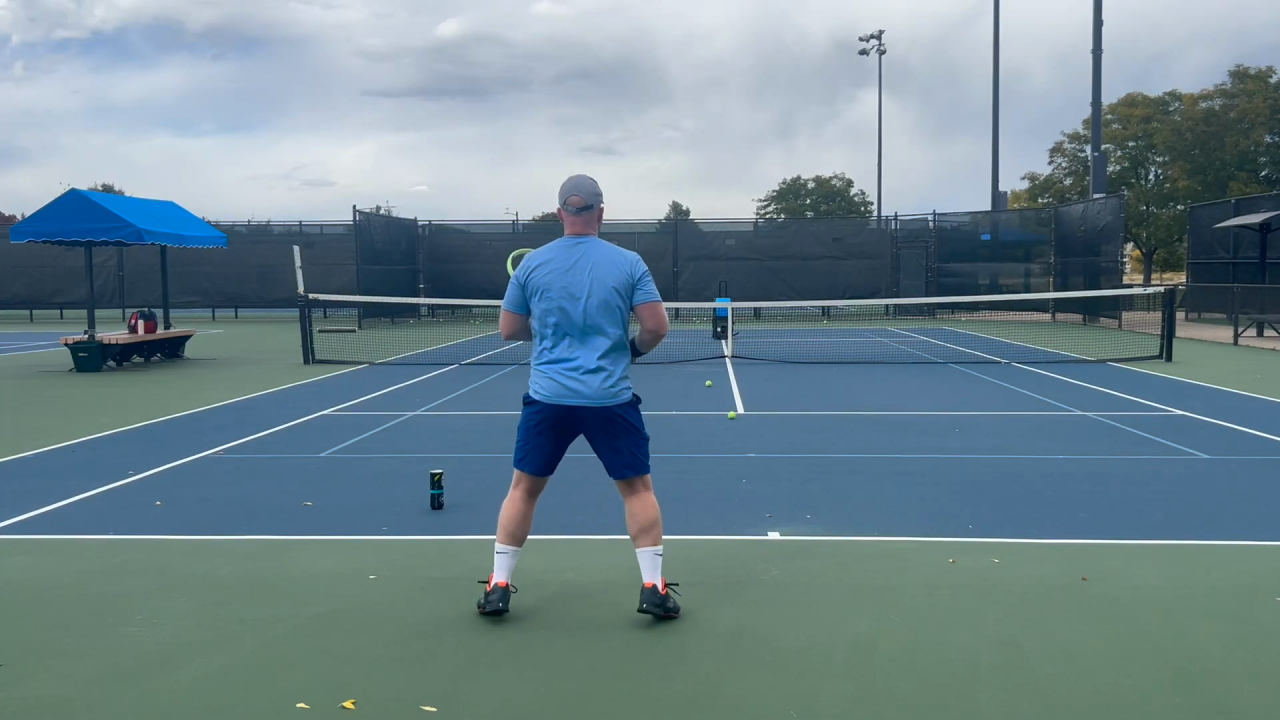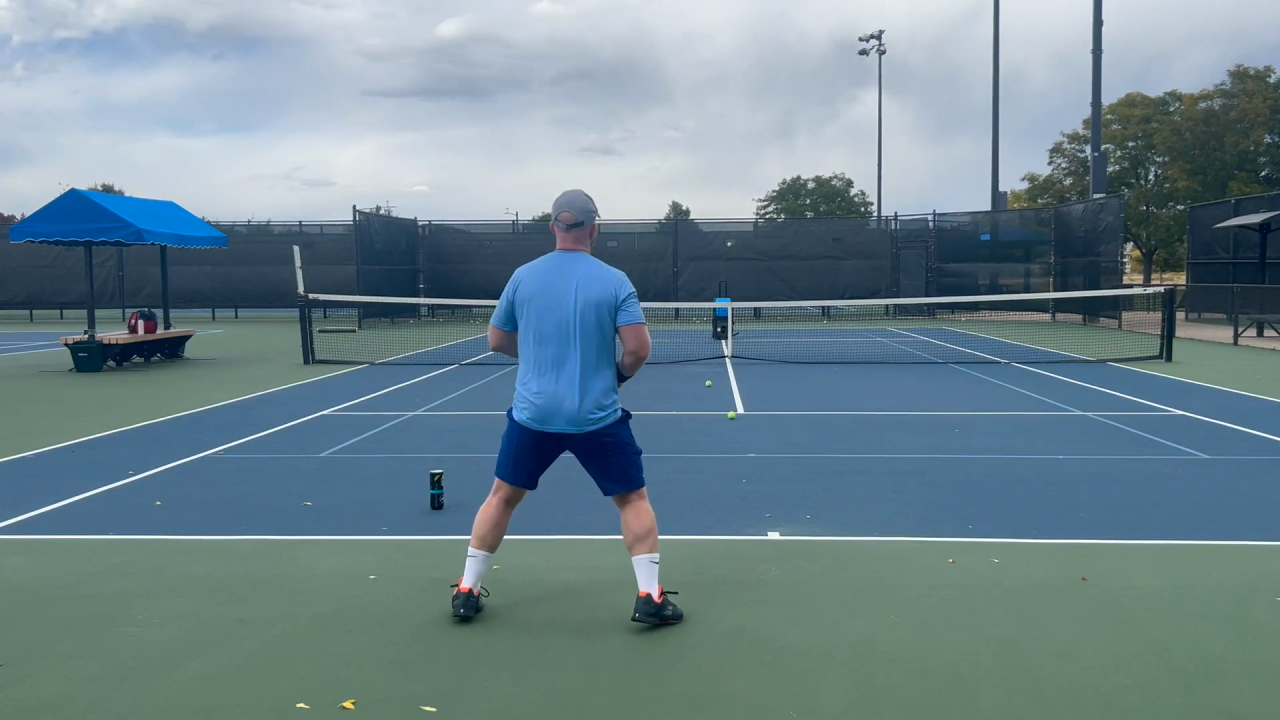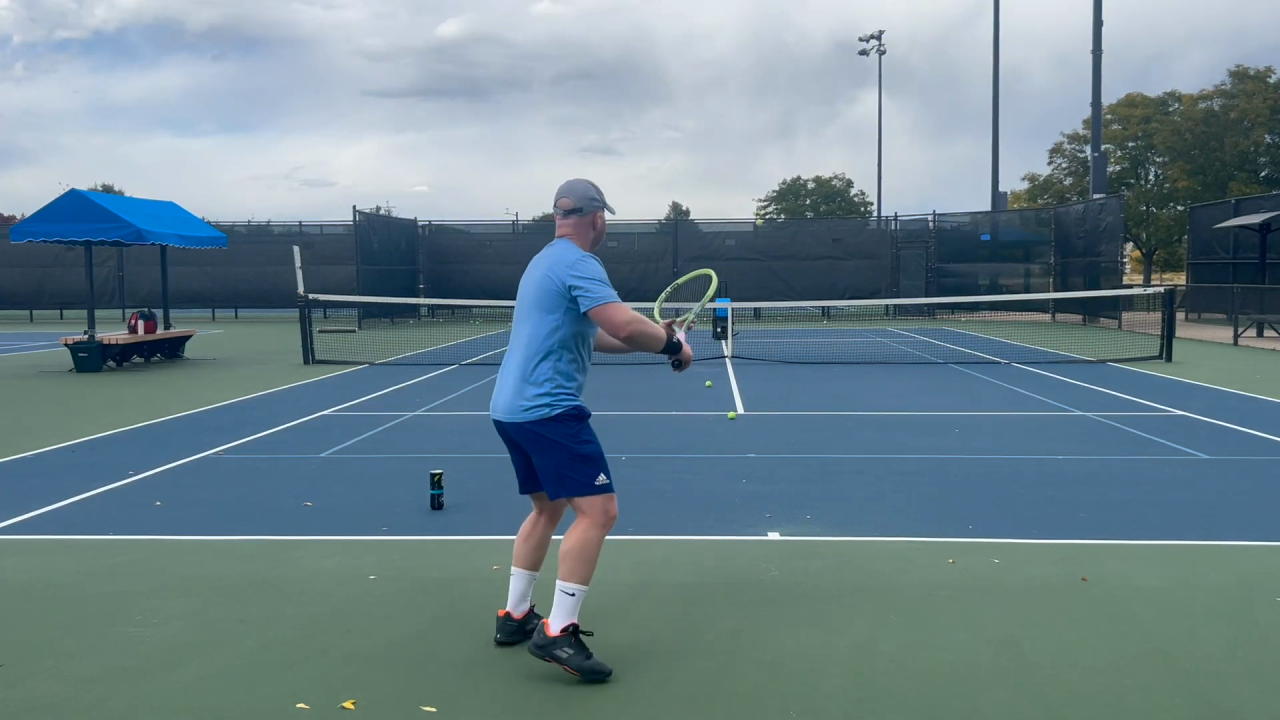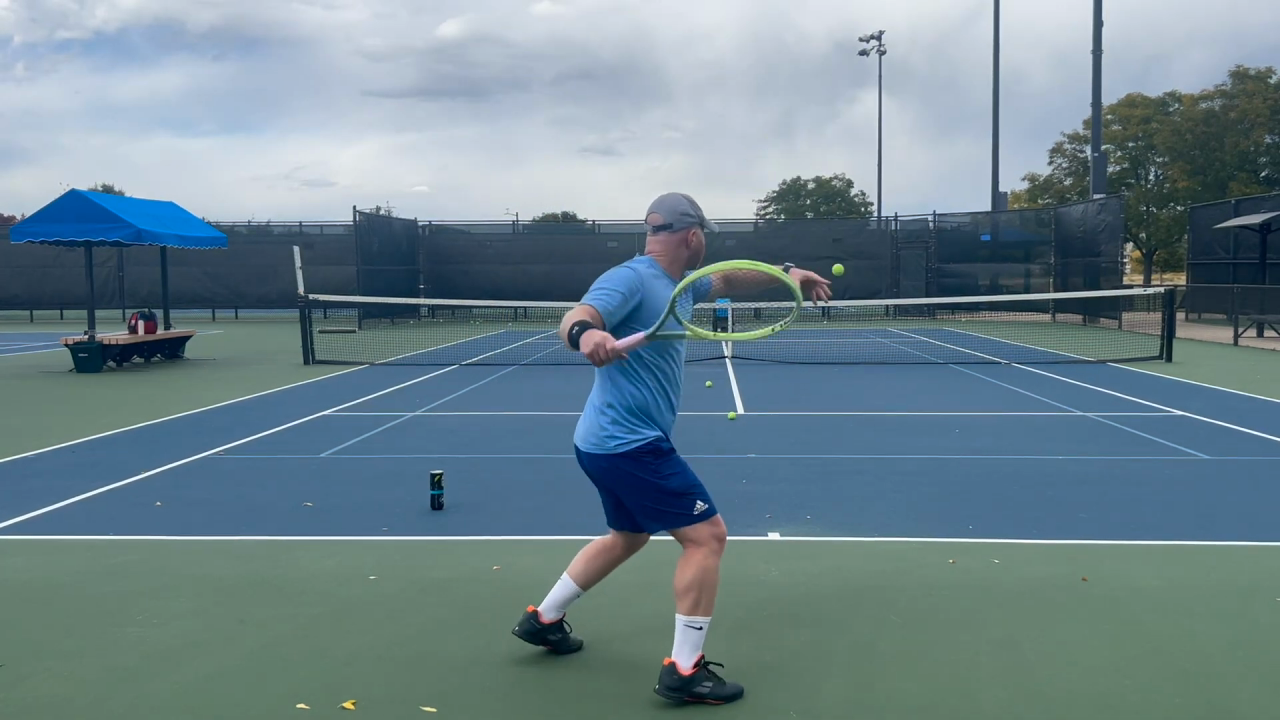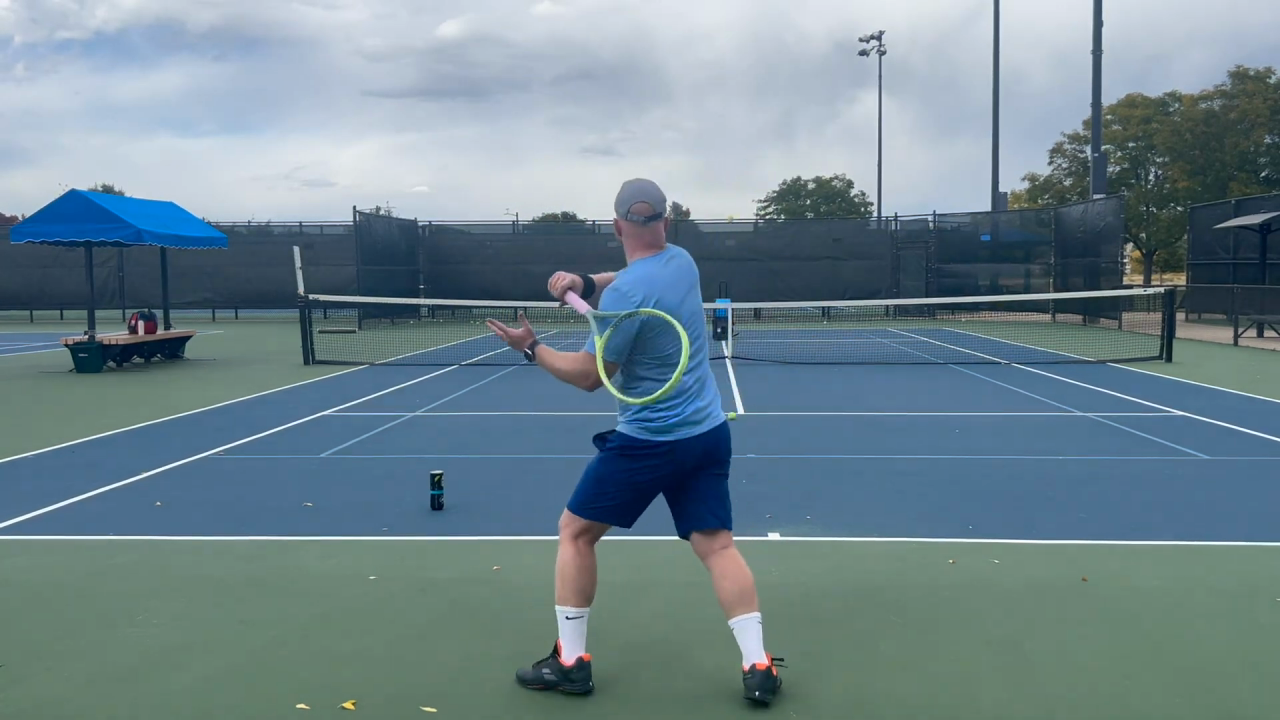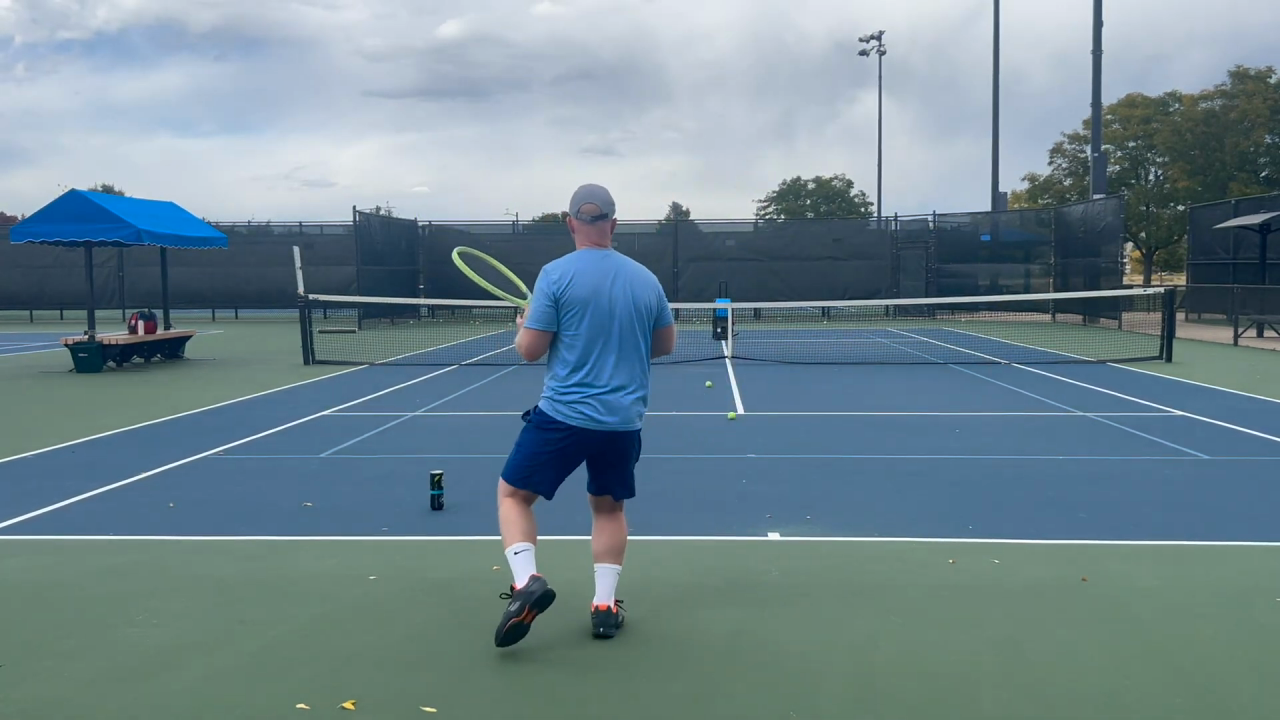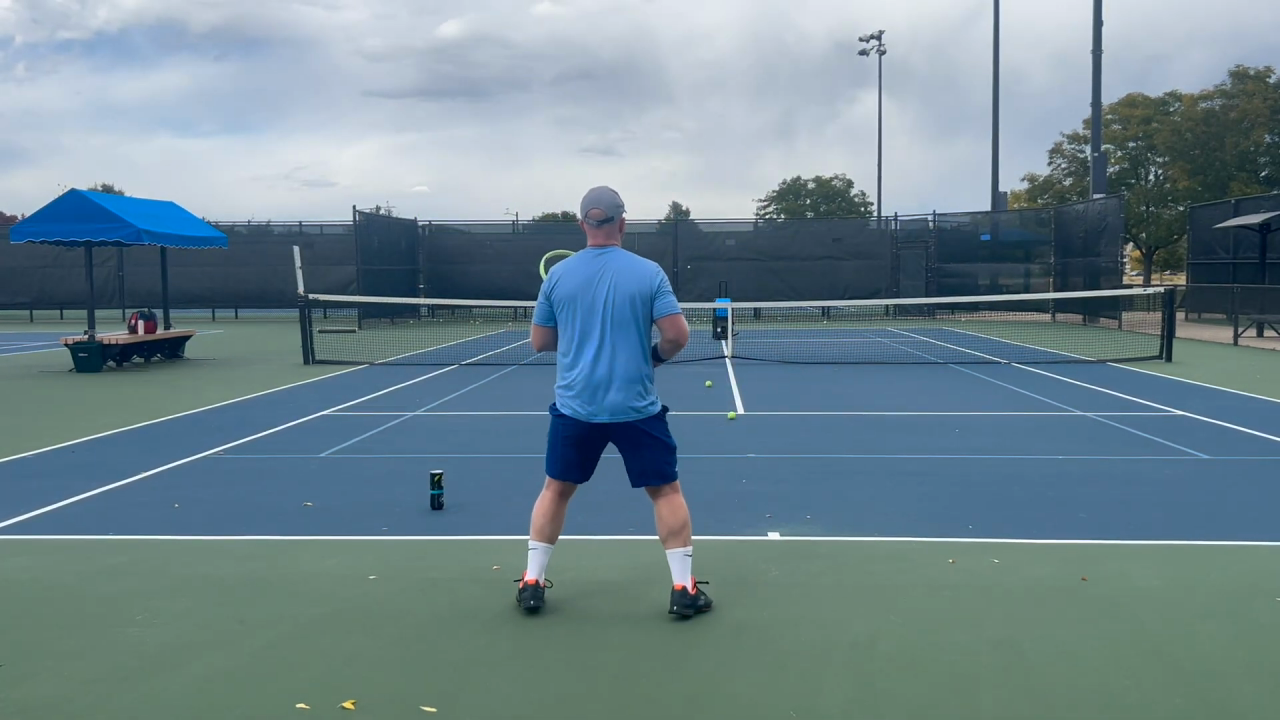
dt=0.7s
person 1, frame 1
left shoulder: (532, 263)
right shoulder: (628, 263)
left elbow: (509, 330)
right elbow: (657, 326)
right wrist: (633, 348)
left hip: (548, 397)
right hip: (610, 397)
left knee: (524, 487)
right knee: (638, 488)
left ankle: (498, 587)
right ankle: (654, 588)
person 1, frame 2
left shoulder: (521, 278)
right shoulder: (614, 281)
left elbow: (498, 343)
right elbow: (639, 350)
right wrist: (620, 373)
left hip: (532, 415)
right hip: (596, 417)
left knee: (502, 496)
right knee: (634, 499)
left ankle: (467, 590)
right ankle: (651, 597)
person 1, frame 3
left shoulder: (544, 262)
right shoulder: (579, 264)
left elbow: (586, 336)
right elbow: (622, 324)
left wrist: (647, 338)
right wrist: (672, 344)
left hip: (511, 408)
right hip: (548, 409)
left knee: (547, 506)
right knee: (598, 511)
left ankle: (516, 615)
right ankle: (558, 631)
person 1, frame 4
left shoulder: (672, 280)
right shoulder: (628, 279)
left elbow: (722, 280)
right elbow: (573, 321)
left wrist: (787, 272)
right wrist: (585, 335)
left hip: (610, 441)
right hip: (628, 445)
left knee: (627, 536)
right knee: (705, 538)
left ankle: (543, 618)
right ankle: (684, 669)
person 1, frame 5
left shoulder: (625, 294)
right shoulder: (682, 261)
left elbow: (587, 375)
left wrist: (531, 349)
right wrist: (582, 282)
left hip: (646, 440)
right hip: (707, 434)
left knee: (575, 533)
right knee: (718, 547)
left ankle: (570, 661)
right ankle: (758, 667)
person 1, frame 6
left shoulder: (556, 274)
right shoulder: (646, 279)
left elbow: (529, 350)
right elbow: (666, 346)
left wrist: (523, 330)
left hip: (561, 418)
right hip: (624, 421)
left knee: (513, 496)
right knee: (609, 508)
left ankle: (528, 586)
right ankle: (605, 606)
person 1, frame 7
left shoulder: (557, 275)
right shoulder: (649, 273)
left elbow: (540, 342)
right elbow: (677, 336)
right wrist: (657, 354)
left hip: (574, 409)
right hip: (636, 410)
left knee: (555, 491)
right knee: (666, 492)
left ankle: (531, 583)
right ankle: (684, 589)
